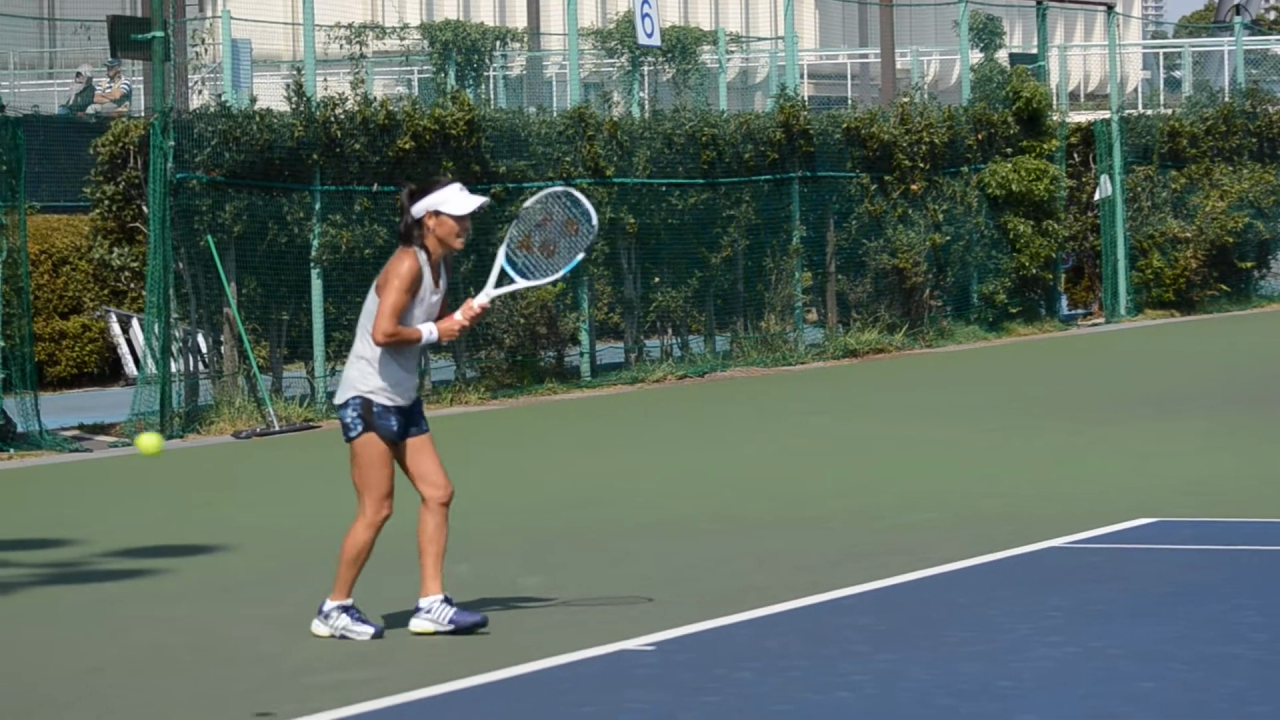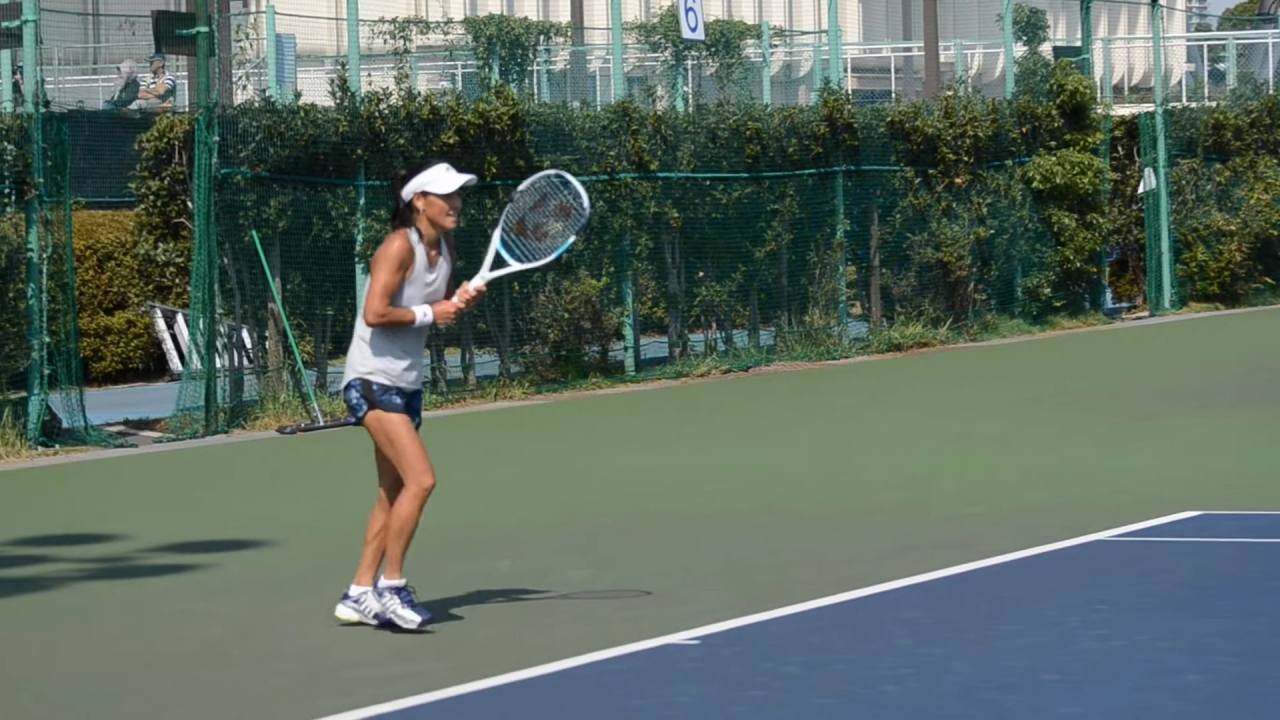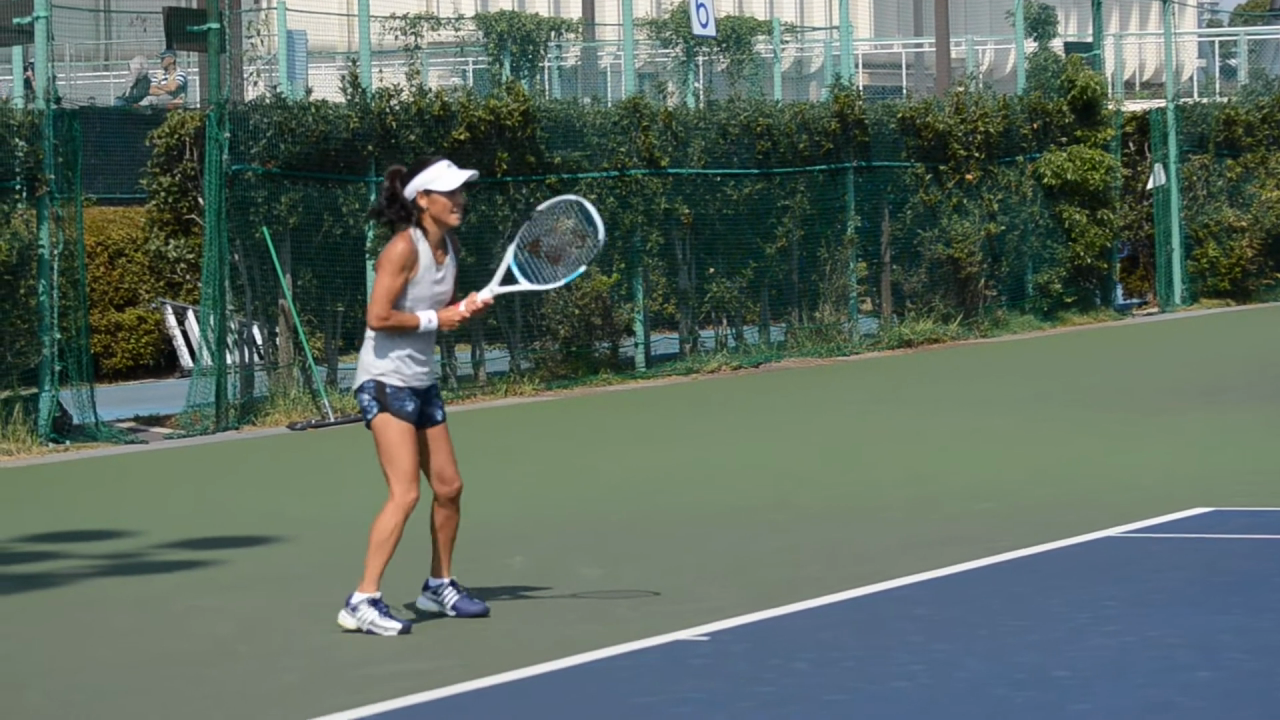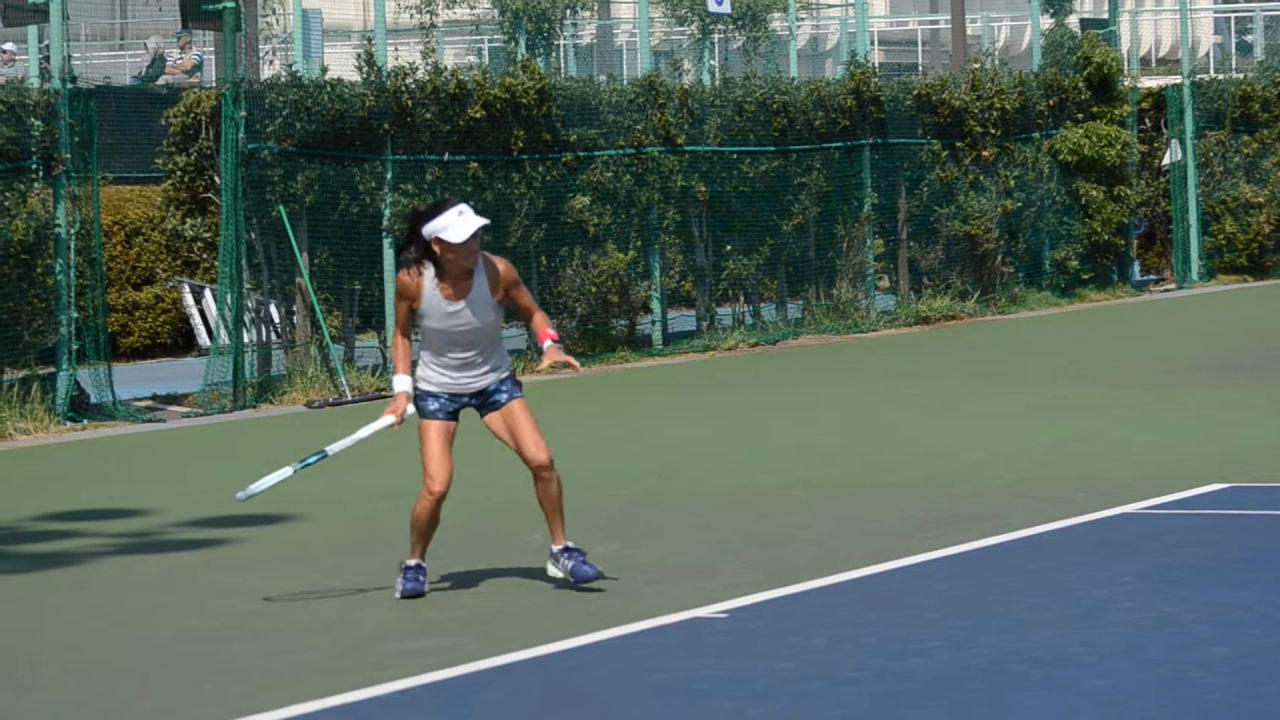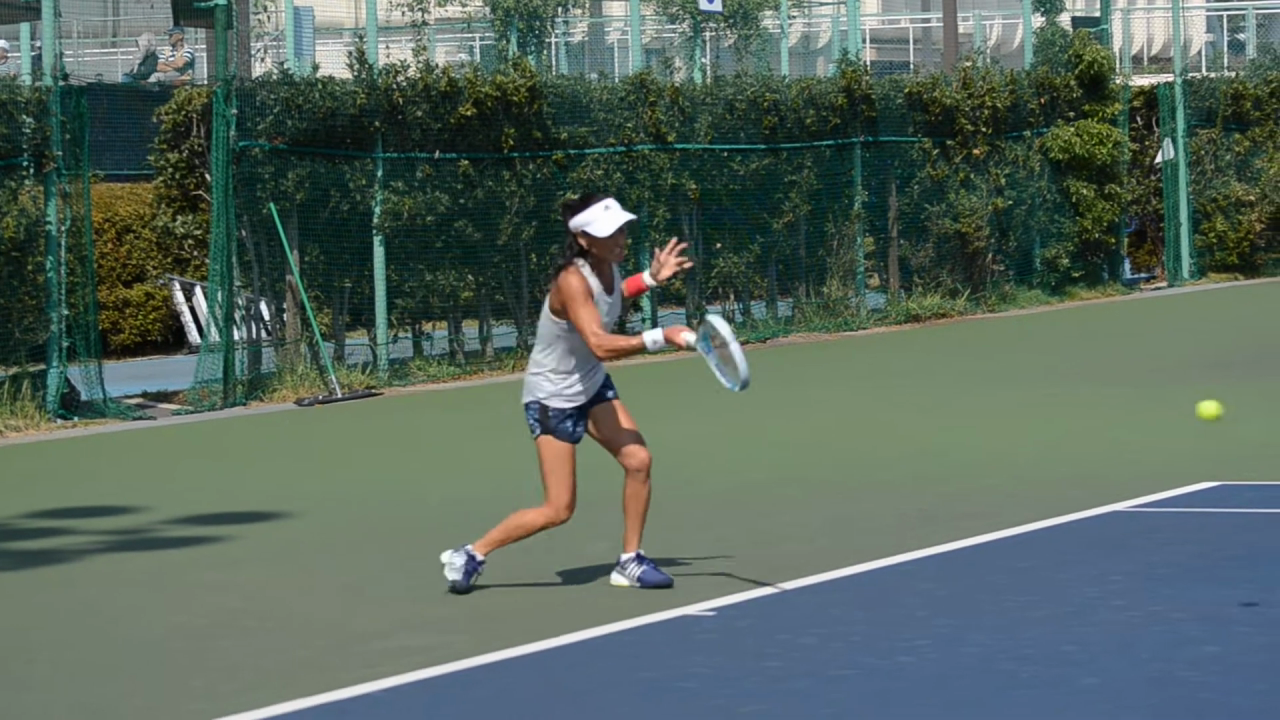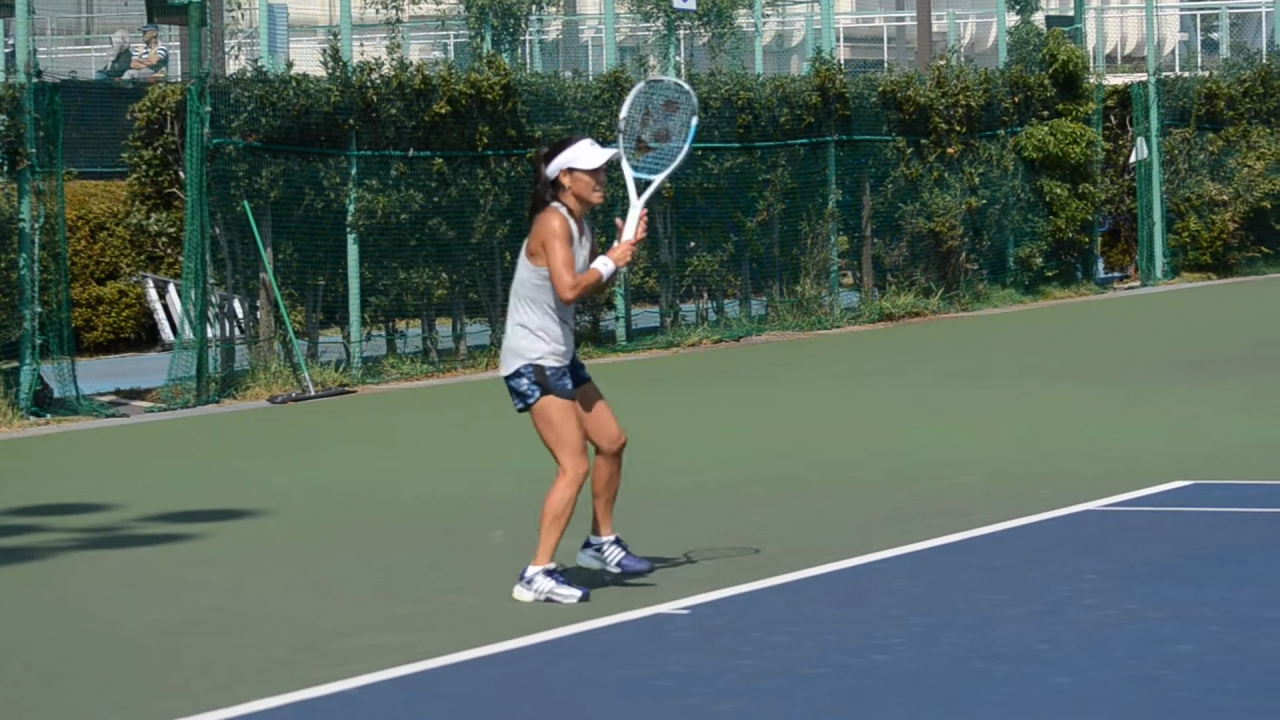
dt=0.5s
person 1, frame 1
left shoulder: (440, 264)
right shoulder: (406, 263)
right elbow: (383, 333)
left wrist: (460, 318)
right wrist: (433, 333)
left hip: (402, 398)
right hip: (368, 397)
left knee: (439, 494)
right knee: (377, 510)
left ankle: (432, 603)
right ankle: (335, 608)
person 1, frame 2
left shoulder: (445, 246)
right shoulder: (399, 245)
left elbow: (438, 308)
right elbow: (374, 314)
left wrist: (460, 301)
right wrist: (429, 314)
left hip: (406, 382)
right hip: (373, 380)
left knee: (393, 495)
right knee: (421, 481)
left ankle: (361, 595)
right ankle: (391, 583)
person 1, frame 3
left shoulder: (451, 245)
right shoulder: (402, 248)
right elbow: (378, 318)
left wrist: (466, 307)
right wrist: (437, 319)
left hip: (422, 382)
right hip: (384, 381)
left knee: (448, 490)
right knee: (405, 495)
left ankle: (439, 584)
right ankle: (362, 602)
person 1, frame 4
left shoulder: (498, 271)
right shoulder: (411, 279)
left elbow: (533, 312)
right elbow: (402, 333)
left wrist: (552, 346)
right wrist: (401, 387)
left hip: (493, 379)
right hip: (437, 387)
left knee: (541, 460)
right knee: (437, 487)
left ankle: (561, 551)
right ankle: (414, 564)
person 1, frame 5
left shoulder: (607, 262)
right shoulder: (572, 281)
right elbow: (601, 346)
left wrist: (652, 277)
right wrist: (660, 337)
left hip: (592, 384)
right hip: (552, 397)
left knee: (639, 462)
right knee: (558, 510)
left ankle: (631, 560)
right ankle: (470, 554)
person 1, frame 6
left shoulder: (579, 221)
right shoulder: (552, 221)
left elbow: (586, 287)
right elbow: (568, 291)
left wrist: (621, 252)
right wrist: (610, 262)
left hip: (557, 358)
right hip: (533, 361)
left knee: (612, 443)
right knee: (575, 467)
left ankle: (602, 542)
right ankle: (537, 574)
